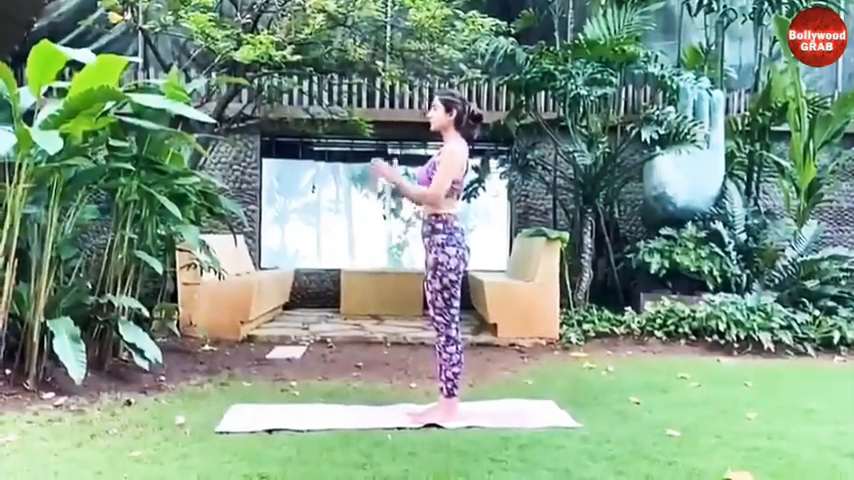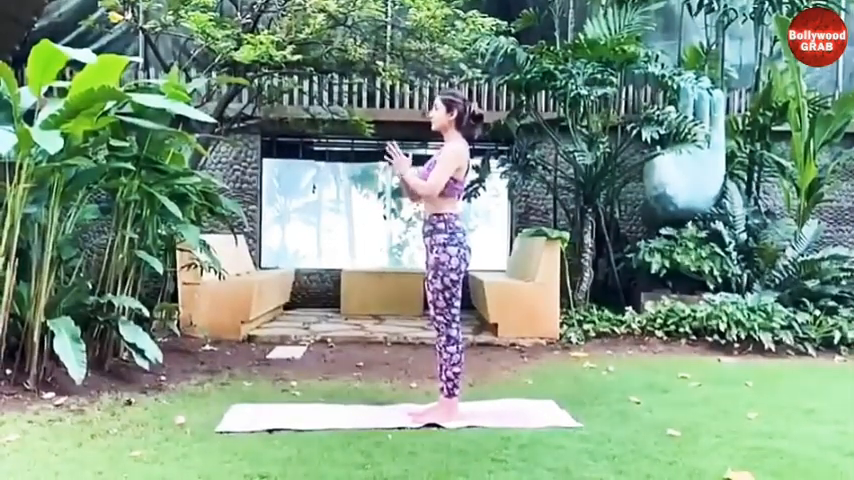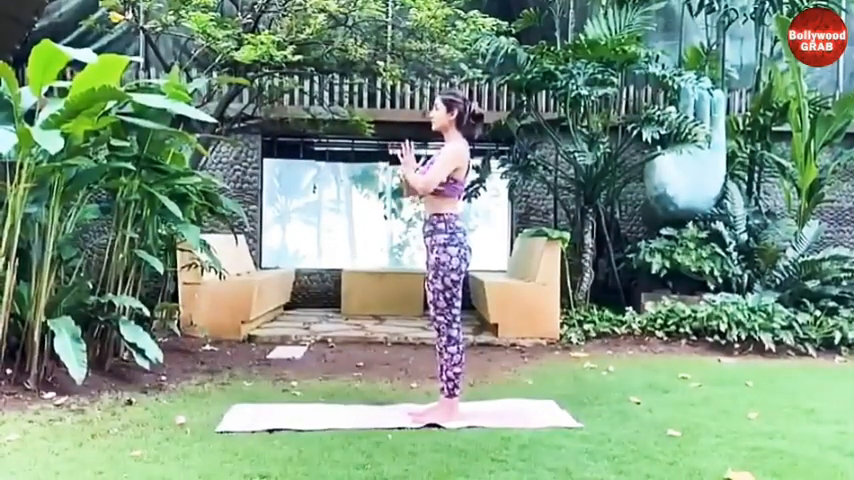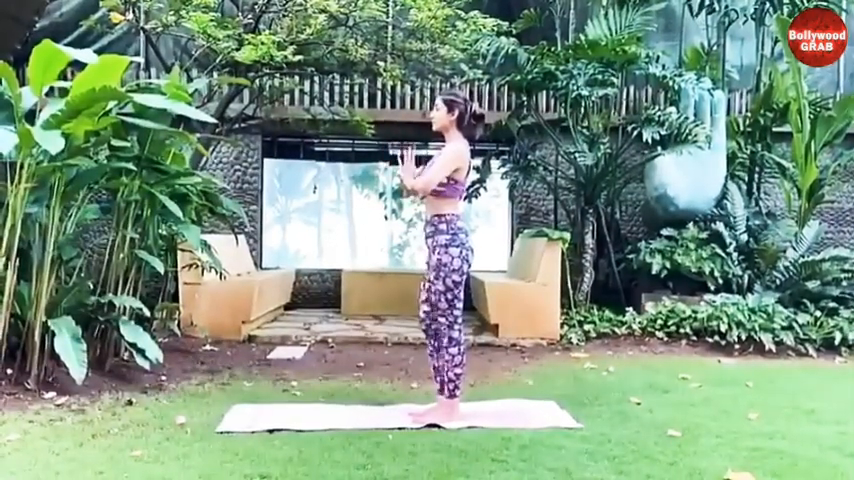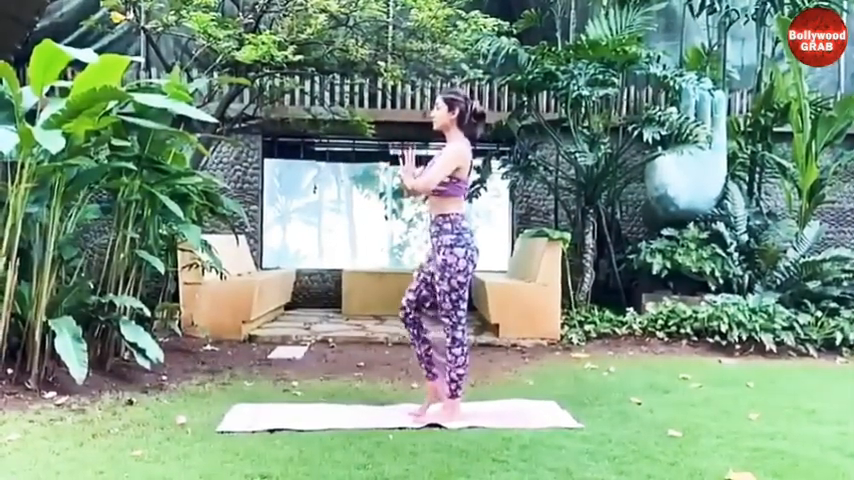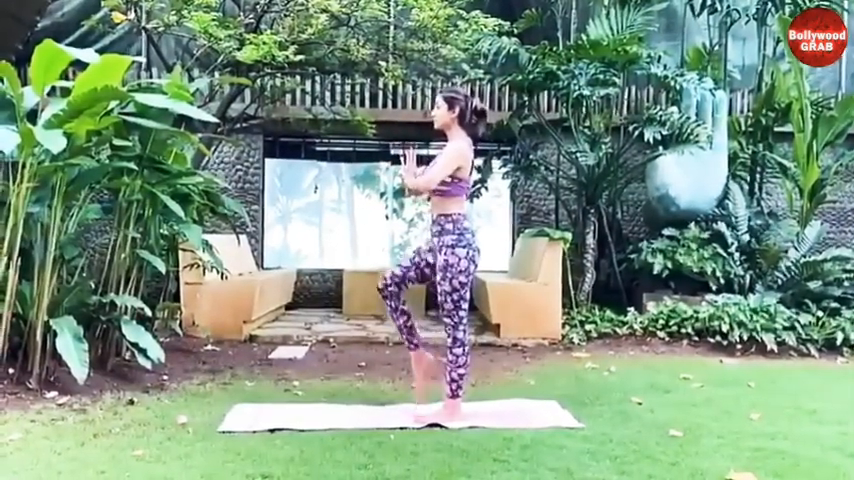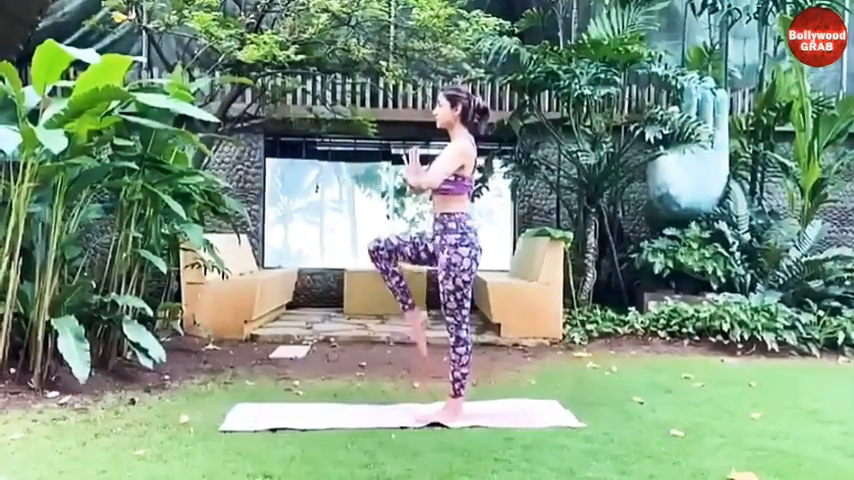
dt=0.4s
person 1, frame 1
left shoulder: (454, 148)
right shoulder: (448, 150)
left elbow: (434, 196)
right elbow: (427, 197)
left wrist: (396, 179)
right wrist: (397, 180)
left hip: (445, 238)
right hip: (437, 238)
left knee: (446, 323)
right knee: (442, 322)
left ankle: (448, 405)
right ankle: (446, 400)
person 1, frame 2
left shoulder: (456, 148)
right shoulder: (447, 149)
left elbow: (429, 190)
right elbow: (416, 195)
left wrist: (405, 171)
right wrist: (404, 172)
left hip: (447, 238)
right hip: (438, 237)
left knee: (447, 322)
right knee: (442, 321)
left ankle: (449, 404)
right ankle: (446, 400)
person 1, frame 3
left shoulder: (456, 148)
right shoulder: (447, 149)
left elbow: (424, 185)
right elbow: (413, 191)
left wrist: (410, 169)
right wrist: (408, 169)
left hip: (447, 238)
right hip: (438, 237)
left knee: (448, 322)
right knee: (441, 321)
left ankle: (450, 405)
right ankle: (446, 400)
person 1, frame 4
left shoulder: (456, 149)
right shoulder: (448, 150)
left elbow: (423, 186)
right elbow: (415, 189)
left wrist: (409, 177)
right wrist: (408, 176)
left hip: (449, 239)
right hip: (440, 239)
left knee: (448, 322)
right knee: (432, 321)
left ankle: (450, 405)
right ankle: (444, 399)
person 1, frame 5
left shoulder: (457, 148)
right shoulder: (450, 149)
left elbow: (424, 185)
right elbow: (419, 187)
left wrist: (409, 177)
right wrist: (410, 177)
left hip: (453, 239)
right hip: (442, 239)
left knee: (453, 322)
right knee: (410, 309)
left ankle: (452, 405)
right ankle: (436, 385)
person 1, frame 6
left shoulder: (459, 147)
right shoulder: (453, 147)
left elbow: (425, 184)
right elbow: (424, 186)
left wrist: (409, 177)
right wrist: (413, 177)
left hip: (455, 239)
right hip: (442, 237)
left knee: (455, 321)
right knee: (389, 284)
left ankle: (452, 406)
right ankle: (418, 354)
person 1, frame 7
left shoulder: (462, 145)
right shoulder: (455, 146)
left elbow: (428, 182)
right elbow: (428, 183)
left wrist: (412, 175)
right wrist: (415, 175)
left hip: (457, 237)
right hip: (442, 235)
left knee: (457, 321)
right knee: (380, 248)
left ankle: (455, 405)
right ankle: (411, 313)
